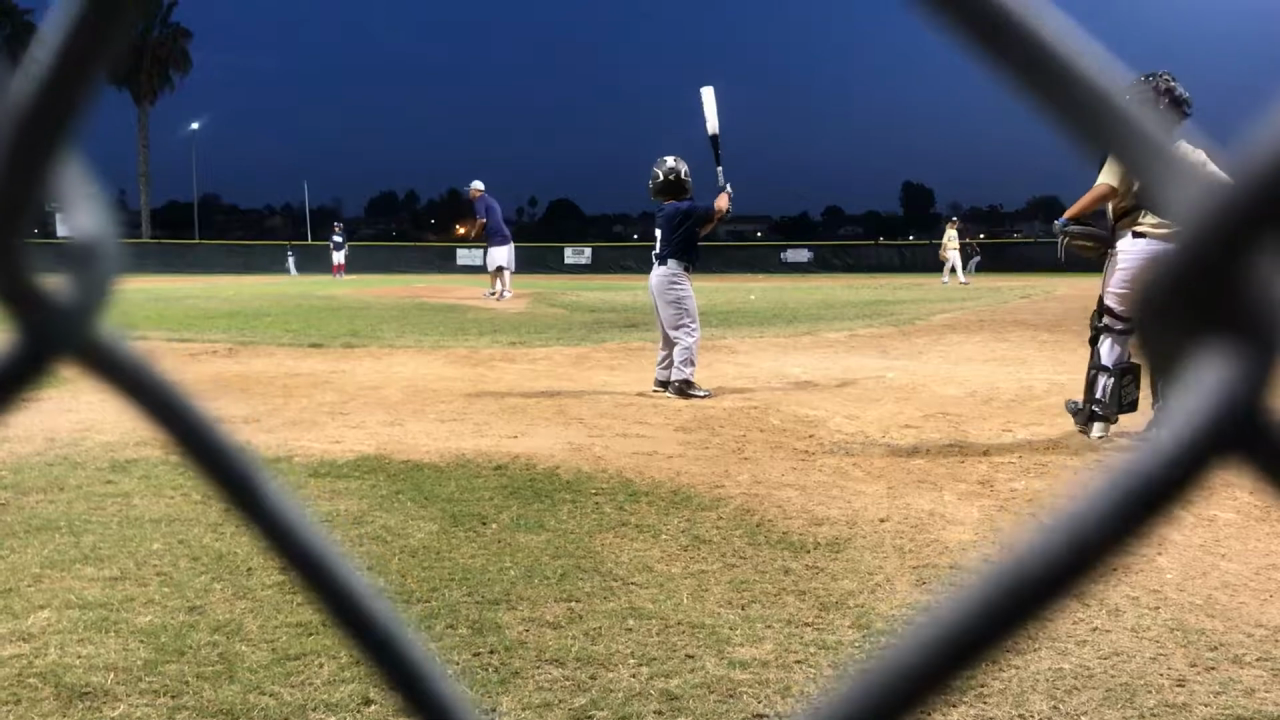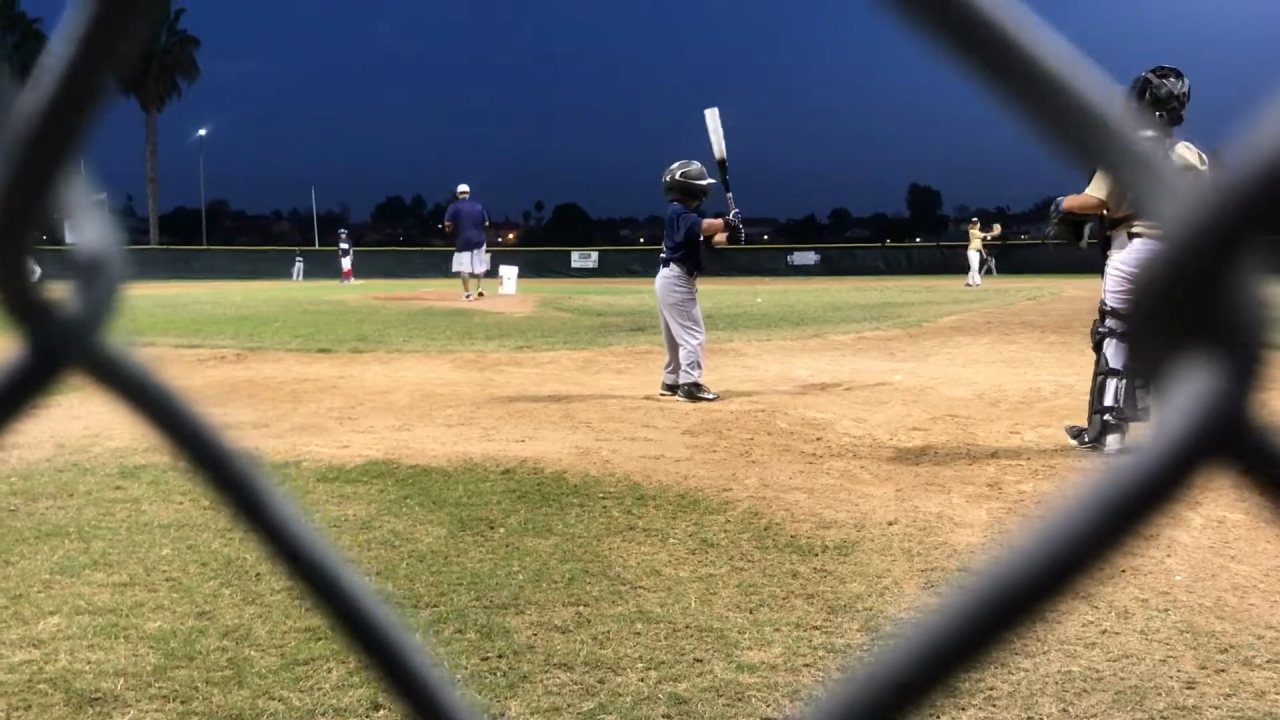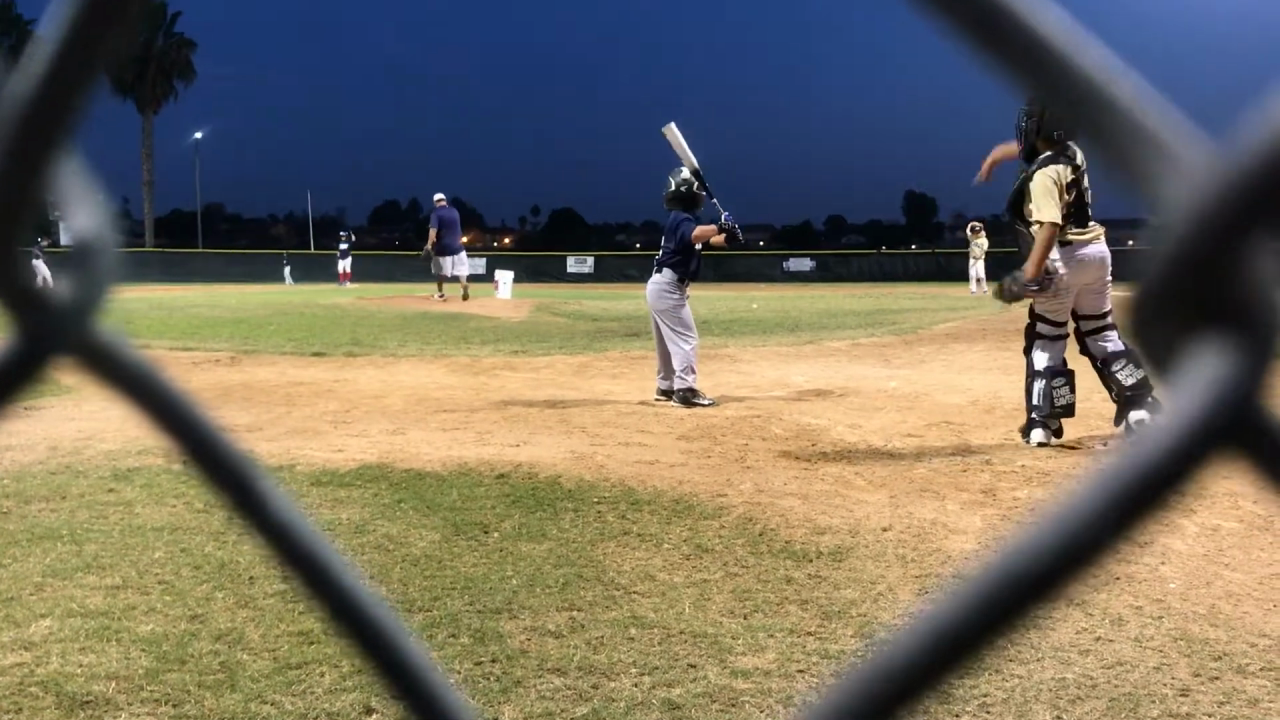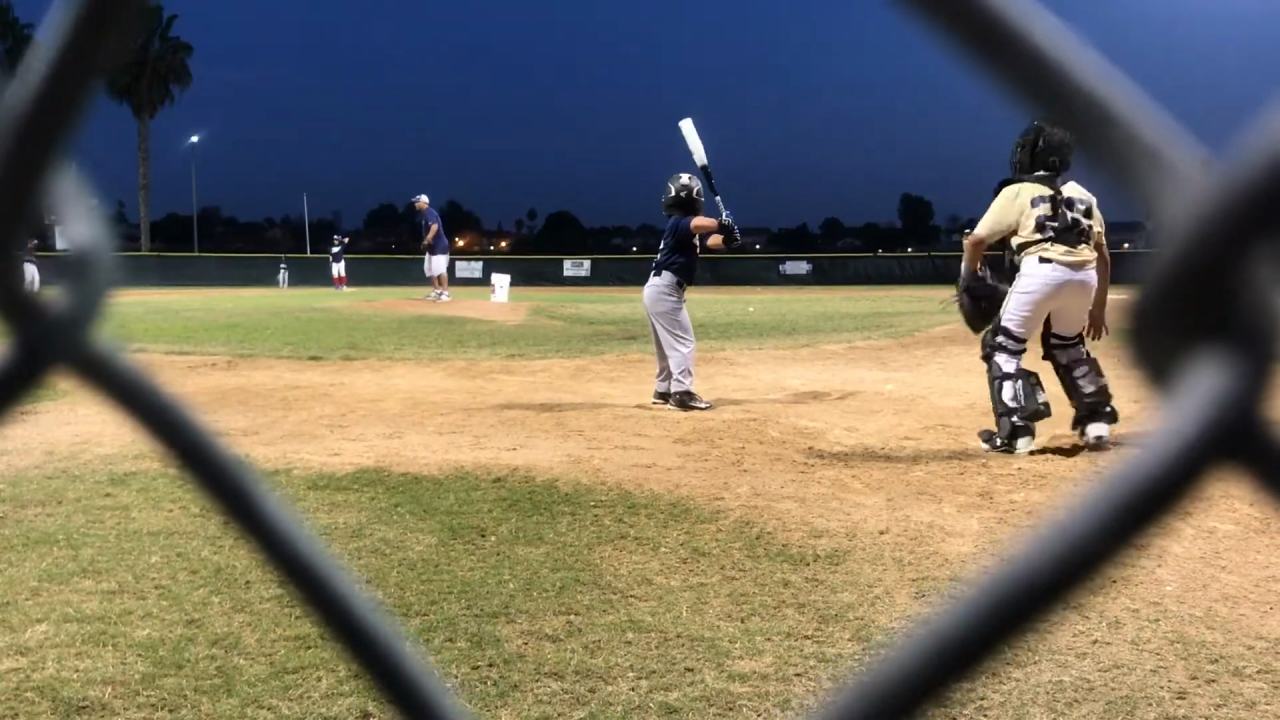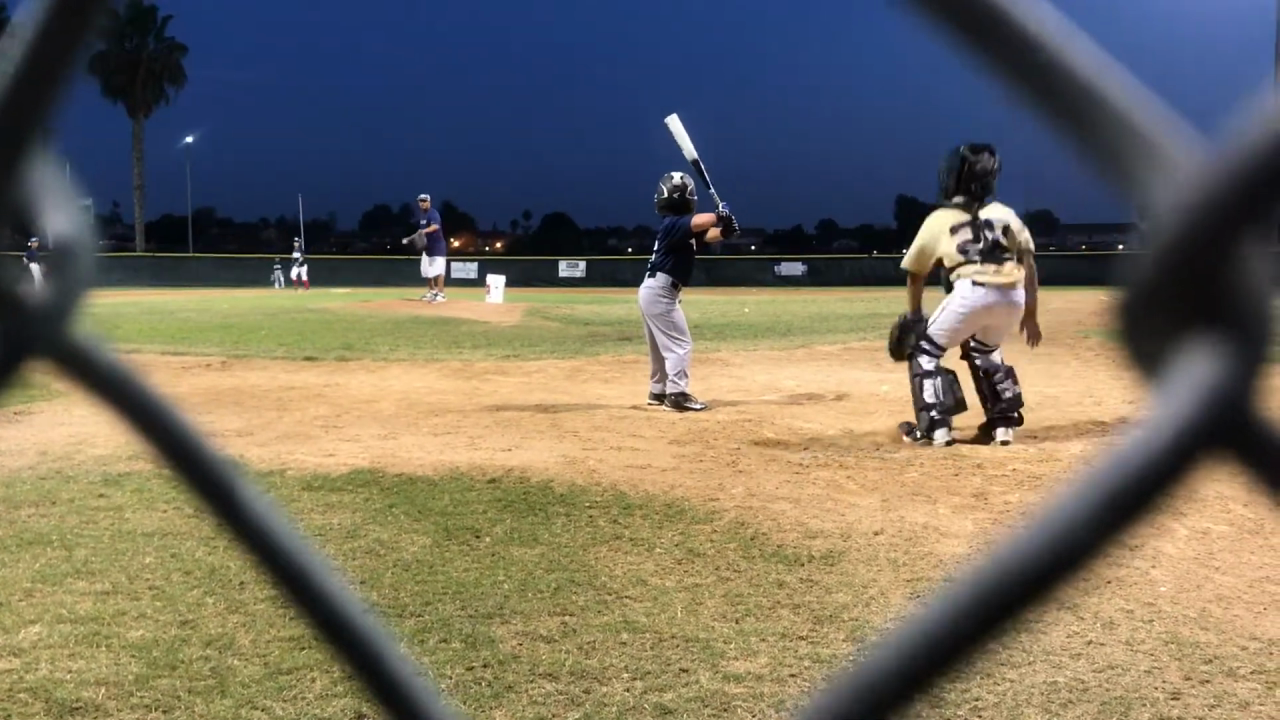
dt=1s
person 1, frame 1
right shoulder: (1192, 154)
left elbow: (1103, 190)
left wrist: (1065, 219)
left hip: (1135, 247)
right hip: (1178, 248)
left knee: (1111, 329)
left ankle: (1098, 415)
person 1, frame 2
right shoulder: (1192, 154)
left elbow: (1096, 201)
left wrist: (1063, 205)
left hip: (1133, 248)
left knee: (1116, 335)
left ankle: (1107, 428)
person 1, frame 3
left shoulder: (1044, 174)
right shoulder: (1072, 153)
left elbow: (1049, 226)
right elbow: (1022, 146)
left wrist: (1029, 274)
right wrist: (997, 157)
left hip: (1063, 258)
right hip: (1096, 250)
left knee: (1046, 340)
right knee: (1101, 333)
left ankle: (1042, 423)
right ankle: (1139, 405)
person 1, frame 4
left shoulder: (1016, 192)
right shoulder: (1083, 195)
left elbow: (977, 240)
right elbow: (1103, 256)
left wrist: (970, 275)
right wrist: (1099, 307)
left hip: (1041, 272)
right hip: (1084, 275)
left knee: (1003, 348)
right knee: (1068, 347)
left ankle: (1015, 432)
right ankle: (1096, 420)
person 1, frame 5
left shoulder: (939, 219)
right shoulder: (1003, 213)
left elbow: (915, 273)
right elbow: (1029, 265)
left wrist: (914, 315)
right wrist: (1030, 315)
left hip: (972, 292)
right hip: (1012, 294)
left knee: (925, 351)
right knee: (985, 350)
left ankle: (935, 427)
right ankle: (1003, 423)
person 2, frame 1
left shoulder: (665, 211)
right shoulder: (682, 210)
left elbow: (695, 233)
right elbow: (718, 207)
left wrist: (715, 219)
right wrist: (725, 192)
left hip: (661, 274)
right hip: (673, 276)
left knee: (671, 331)
right knee: (688, 330)
left ankle: (663, 378)
right ankle: (681, 382)
person 2, frame 2
left shoulder: (684, 212)
right shoulder: (679, 211)
left elbow: (708, 238)
right elbow: (702, 228)
left wrist: (730, 236)
right wrist: (727, 222)
left hip: (671, 279)
right hip: (676, 280)
left knee: (676, 335)
right knee: (692, 333)
left ankle: (671, 381)
right ankle: (689, 385)
person 2, frame 3
left shoulder: (682, 219)
right shoulder: (681, 219)
left elbow: (707, 239)
right elbow: (696, 235)
left wrist: (728, 237)
right wrist: (720, 226)
left hip: (662, 286)
right hip: (668, 287)
left knee: (669, 340)
right knee: (685, 339)
left ankle: (666, 387)
right ankle: (684, 391)
person 2, frame 4
left shoulder: (683, 225)
right shoulder: (678, 223)
left elbow: (708, 240)
right elbow: (698, 224)
left wrist: (727, 239)
right wrist: (720, 223)
left hip: (661, 290)
right hip: (664, 290)
left knee: (668, 343)
right knee: (682, 342)
left ankle: (663, 390)
right ankle: (681, 394)
person 2, frame 5
left shoulder: (678, 224)
right shoulder: (674, 224)
left elbow: (706, 234)
right elbow: (699, 222)
left wrist: (724, 231)
right wrist: (718, 215)
left hip: (654, 291)
right hip: (660, 292)
left knee: (663, 344)
right knee: (679, 343)
left ankle: (658, 391)
right ankle: (676, 395)
